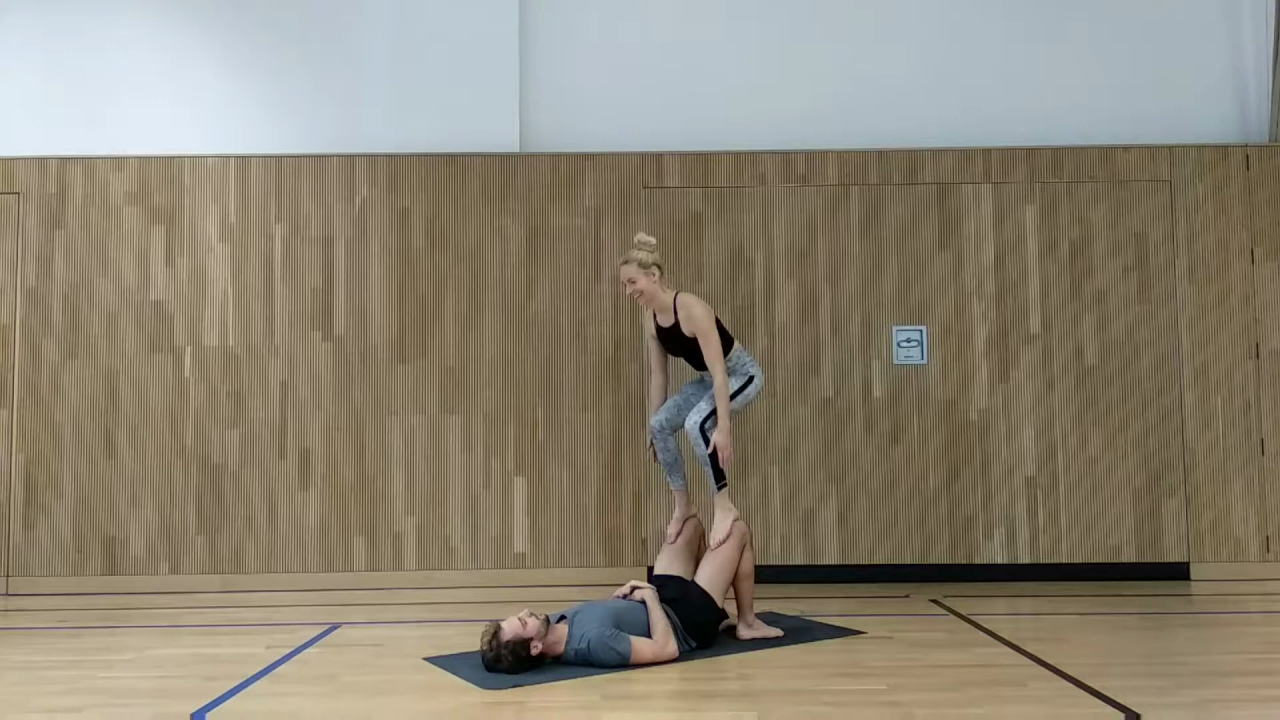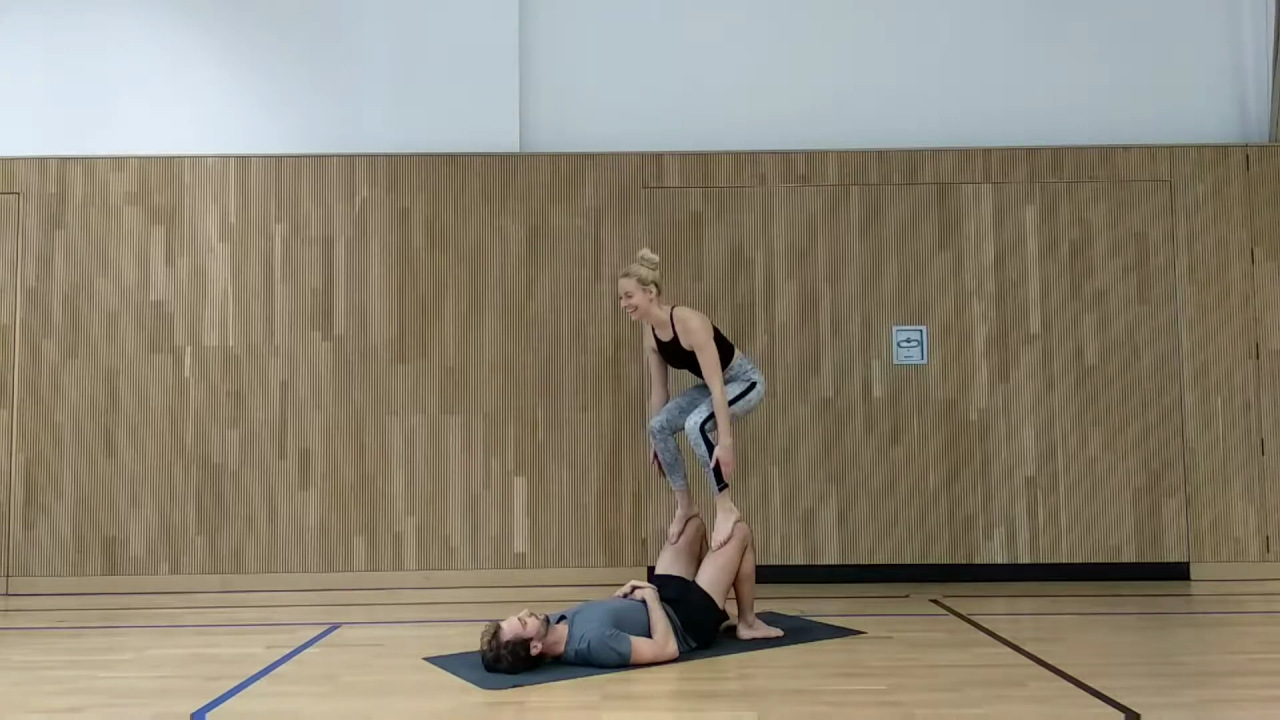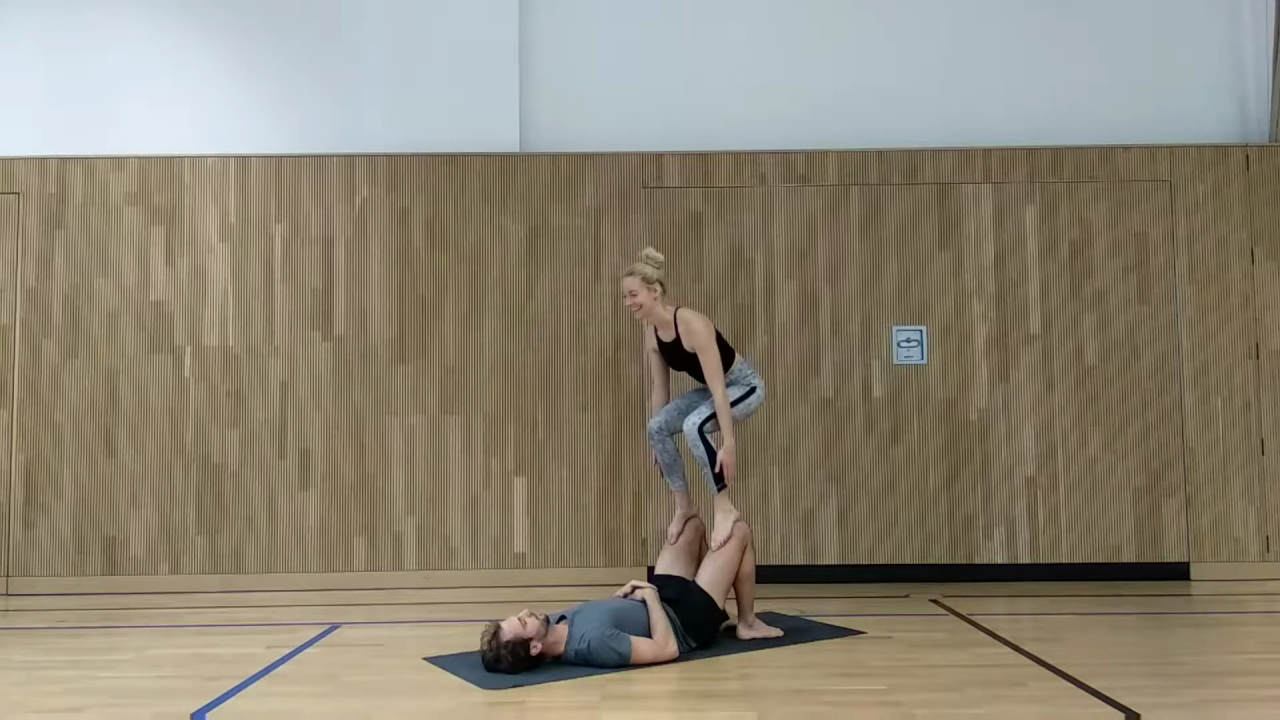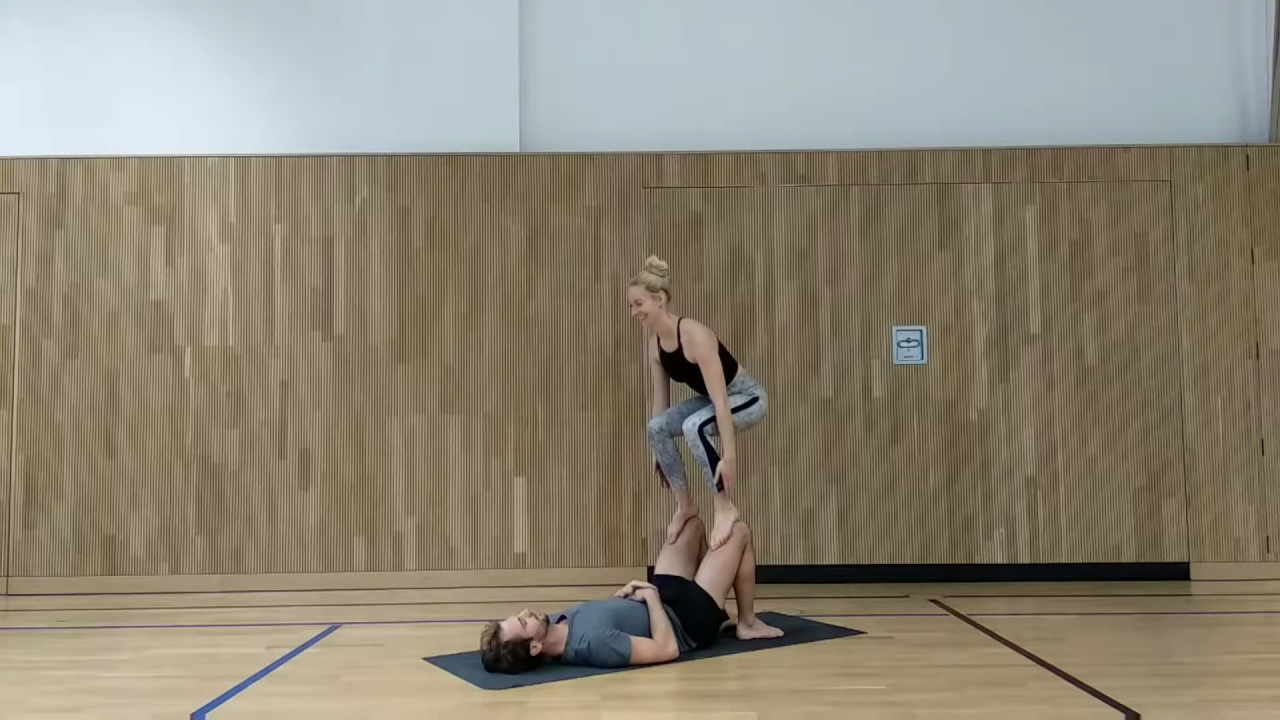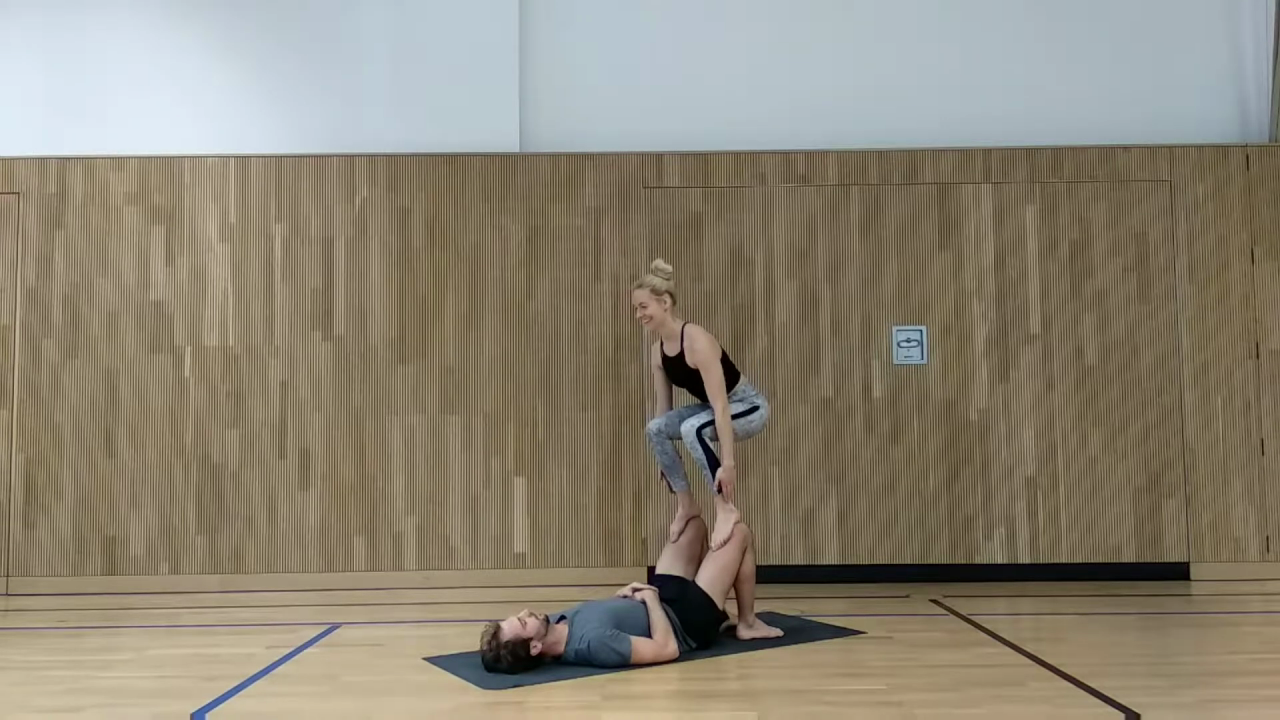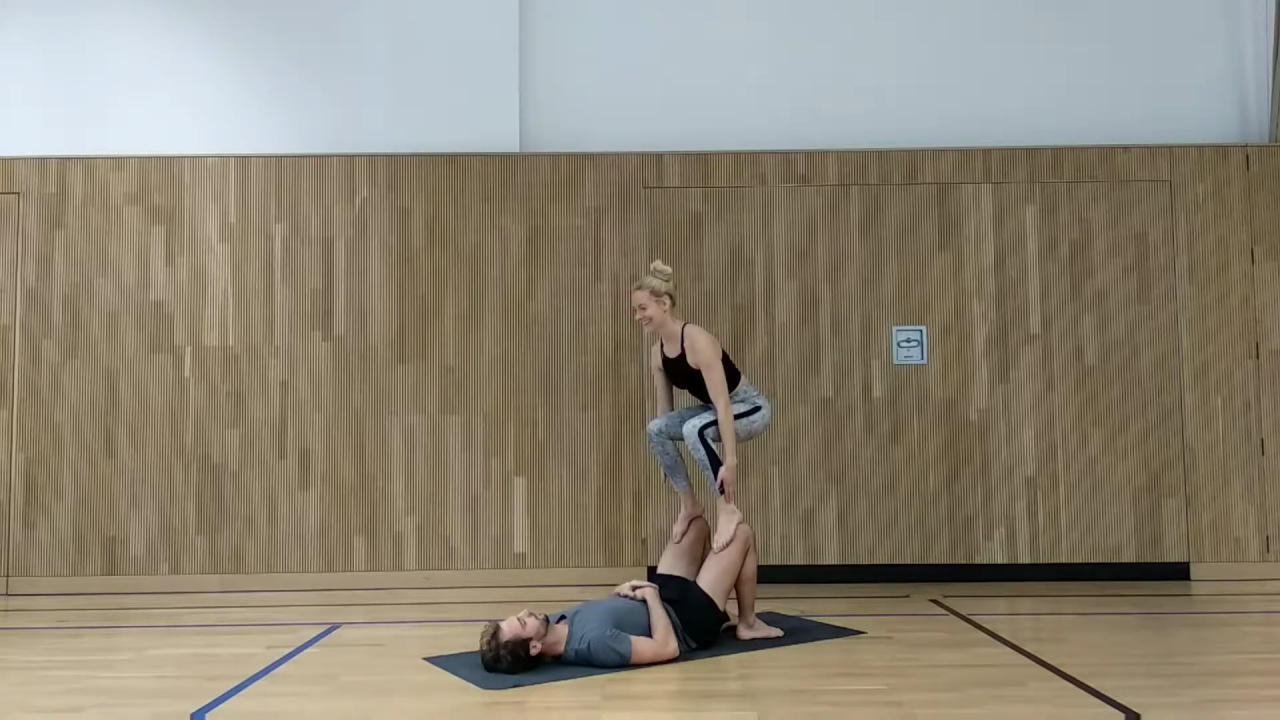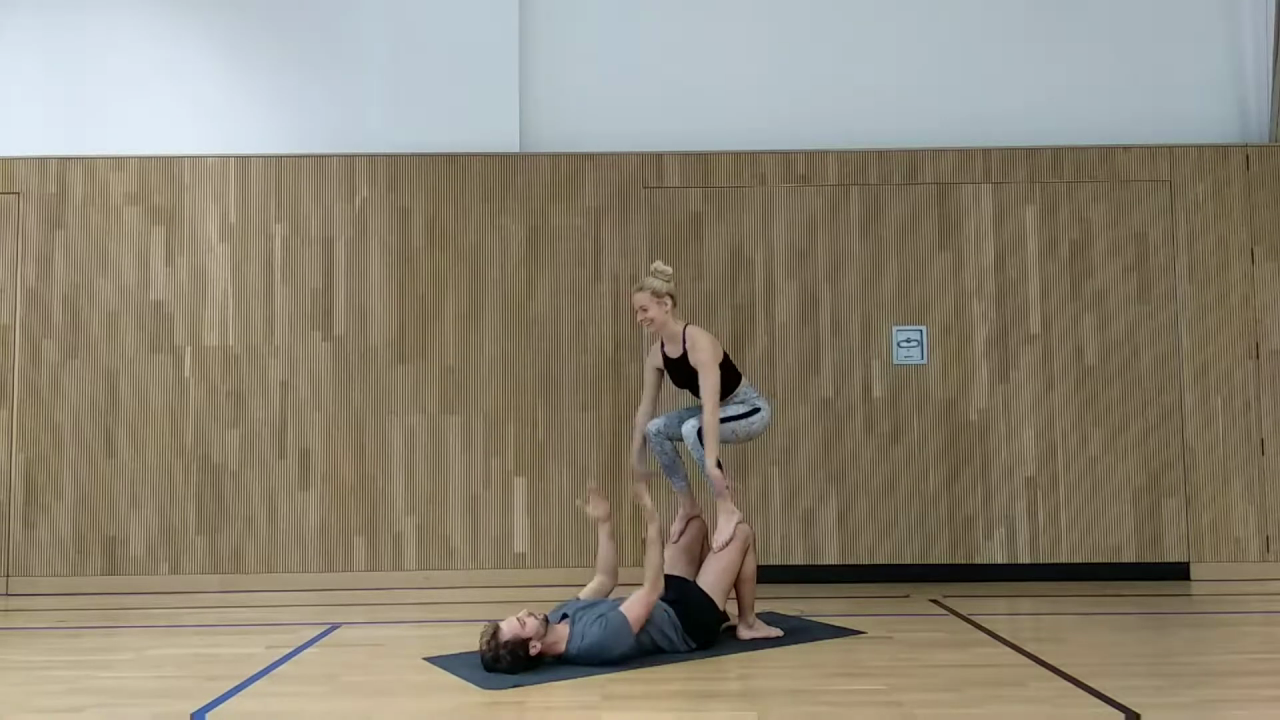
dt=0.4s
person 1, frame 1
left shoulder: (555, 625)
right shoulder: (591, 642)
right elbow: (667, 649)
left wrist: (618, 595)
right wrist: (650, 598)
left hip: (664, 603)
right hip: (688, 624)
left knee: (692, 524)
right knee: (738, 530)
left ankle: (717, 614)
right ankle: (747, 623)
person 1, frame 2
left shoulder: (555, 625)
right shoulder: (592, 642)
right elbow: (668, 648)
left wrist: (619, 595)
right wrist: (651, 598)
left hip: (665, 604)
right hip: (689, 623)
left knee: (695, 524)
right knee: (740, 532)
left ankle: (718, 613)
right ankle: (748, 624)
person 1, frame 3
left shoulder: (554, 626)
right shoulder: (591, 644)
right elbow: (668, 649)
left wrist: (620, 595)
right wrist: (651, 597)
left hip: (665, 604)
right hip: (688, 623)
left knee: (694, 524)
right knee: (739, 531)
left ankle: (718, 613)
right ankle: (747, 624)
person 1, frame 4
left shoulder: (554, 625)
right shoulder: (591, 643)
right elbow: (668, 648)
left wrist: (620, 595)
right wrist: (651, 598)
left hip: (665, 603)
right hip: (689, 623)
left knee: (693, 524)
right knee: (739, 532)
left ankle: (718, 612)
right ankle: (748, 624)
person 1, frame 5
left shoulder: (555, 625)
right shoulder: (591, 643)
right elbow: (668, 649)
left wrist: (620, 596)
right wrist: (650, 600)
left hip: (665, 605)
right hip: (688, 623)
left knee: (695, 524)
right knee: (739, 532)
left ankle: (718, 613)
right ankle: (748, 625)
person 1, frame 6
left shoulder: (556, 623)
right shoulder: (592, 644)
right elbow: (669, 648)
left wrist: (619, 593)
right wrist: (650, 596)
left hip: (665, 603)
right hip: (689, 623)
left knee: (698, 524)
right knee: (742, 533)
left ankle: (720, 612)
right ankle: (748, 624)
person 1, frame 7
left shoulder: (559, 619)
right shoulder: (597, 640)
left elbow: (604, 580)
right elbow: (652, 590)
left wrist: (604, 525)
right wrist: (652, 525)
left hip: (667, 608)
right hip: (690, 624)
left knee: (696, 524)
right knee: (741, 533)
left ankle: (719, 614)
right ankle: (748, 624)
person 2, frame 1
left shoulder: (692, 309)
right shoulder: (651, 321)
left elbow: (720, 371)
right elbow: (658, 375)
left wrist: (724, 427)
right wrist: (654, 421)
left hip: (741, 373)
right hip: (707, 379)
left knee: (695, 423)
right knee: (659, 425)
left ankle: (724, 507)
right ankle: (682, 506)
person 2, frame 2
left shoulder: (689, 323)
right shoulder: (650, 336)
left elbow: (717, 386)
right elbow: (658, 389)
left wrist: (725, 442)
right wrist: (656, 443)
left hip: (744, 380)
right hip: (713, 385)
left knee: (695, 424)
right knee: (659, 426)
left ankle: (725, 508)
right ankle: (684, 506)
person 2, frame 3
left shoulder: (692, 324)
right shoulder: (652, 335)
left elbow: (719, 388)
right elbow: (659, 389)
left wrist: (729, 444)
right wrist: (658, 446)
left hip: (744, 385)
right hip: (711, 390)
left knee: (694, 426)
right knee: (657, 427)
left ankle: (724, 508)
right ankle: (683, 506)
person 2, frame 4
left shoulder: (694, 335)
right shoulder: (654, 345)
left elbow: (721, 401)
right elbow: (660, 401)
left wrist: (729, 456)
right wrist: (661, 454)
left hip: (747, 397)
right hip: (713, 400)
left knee: (694, 426)
right knee: (655, 427)
left ankle: (724, 508)
right ankle: (684, 506)
person 2, frame 5
left shoulder: (697, 341)
right shoulder: (658, 351)
left elbow: (721, 406)
right elbow: (662, 407)
left wrist: (728, 463)
right wrist: (666, 464)
left hip: (748, 407)
right hip: (713, 409)
left knee: (691, 428)
right knee: (655, 429)
left ankle: (726, 509)
right ankle: (686, 505)
person 2, frame 6
left shoulder: (697, 341)
right shoulder: (657, 353)
left elbow: (723, 405)
right elbow: (664, 409)
left wrist: (730, 461)
right wrist: (669, 464)
left hip: (750, 408)
right hip: (714, 410)
left knee: (694, 429)
right knee: (656, 429)
left ankle: (727, 510)
right ankle: (689, 505)
person 2, frame 7
left shoulder: (700, 344)
right shoulder: (656, 355)
left elbow: (710, 407)
right elbow: (645, 409)
left wrist: (711, 462)
right wrist: (636, 460)
left hip: (751, 409)
right hip: (715, 412)
left knee: (690, 429)
right knee: (656, 429)
left ankle: (727, 509)
right ankle: (686, 505)
